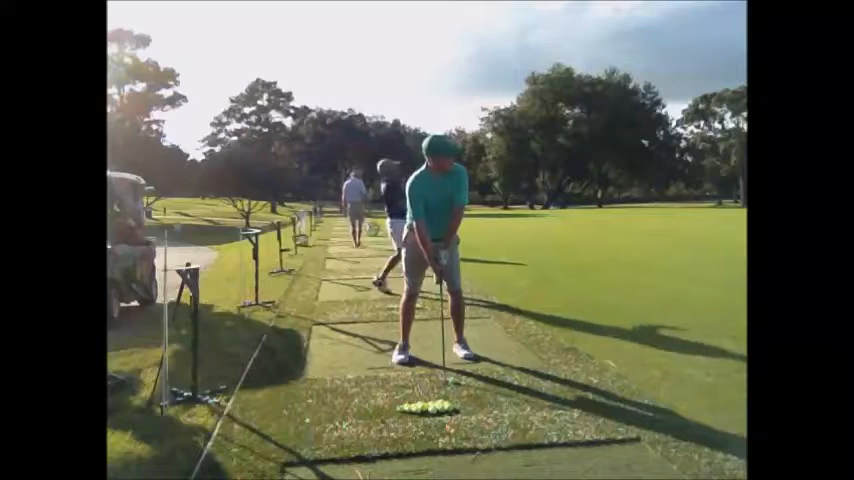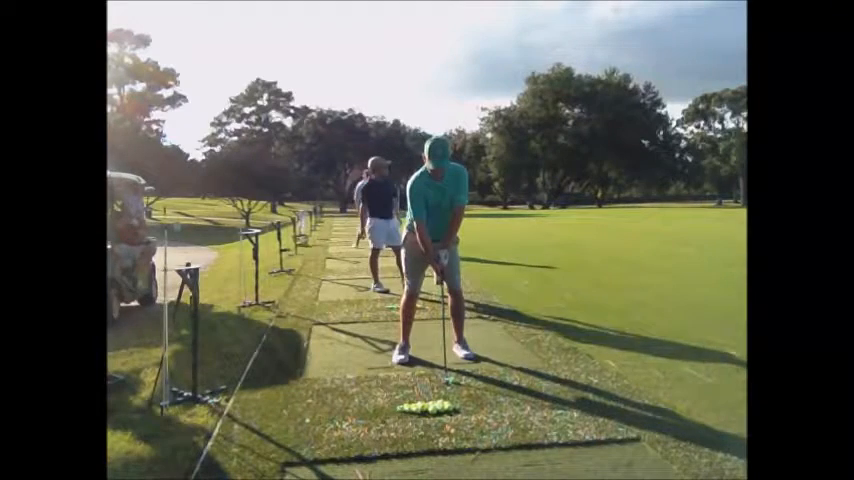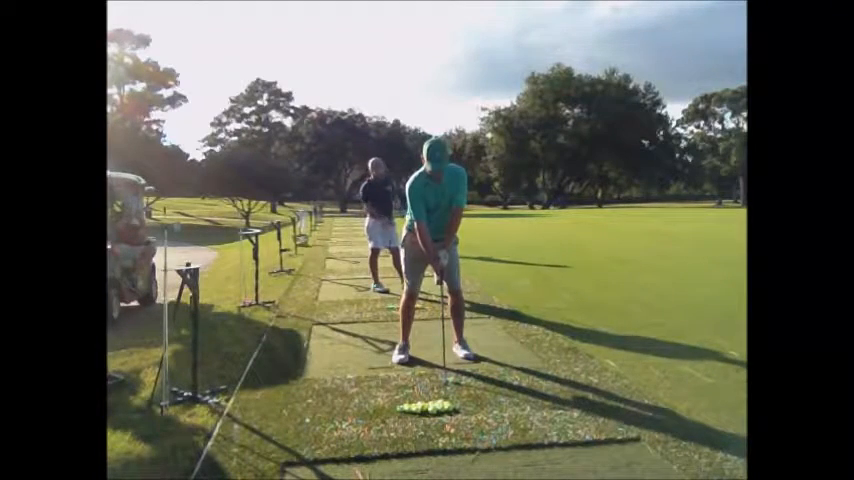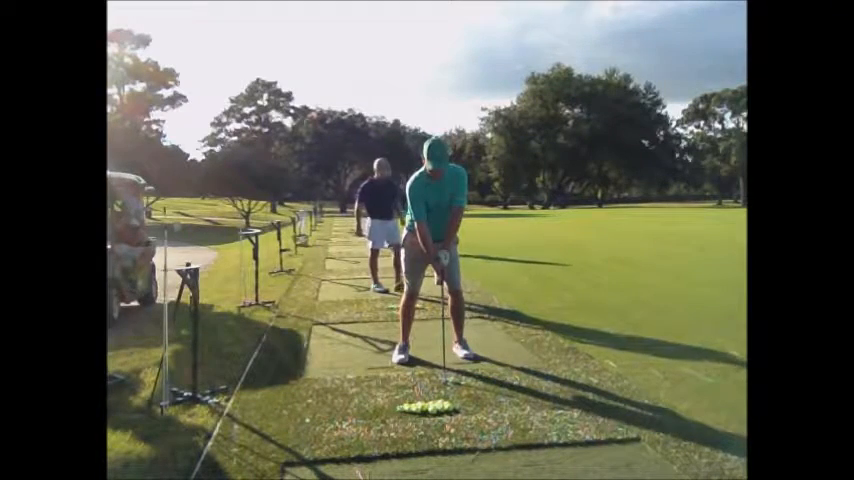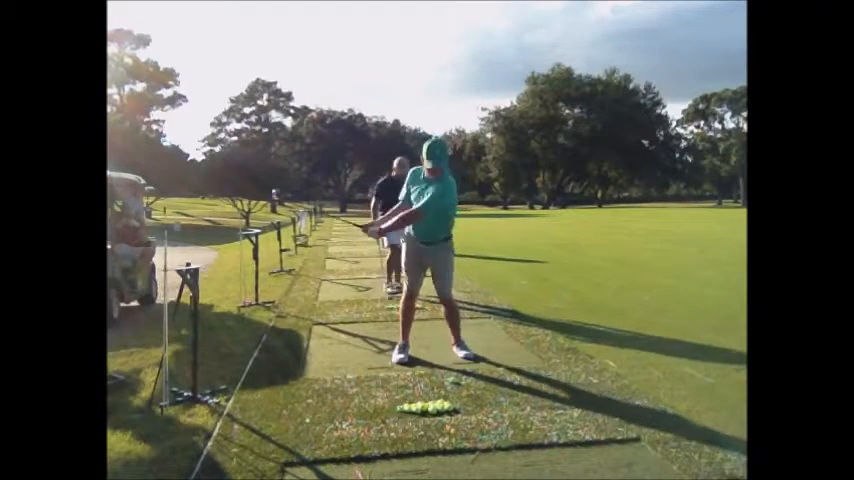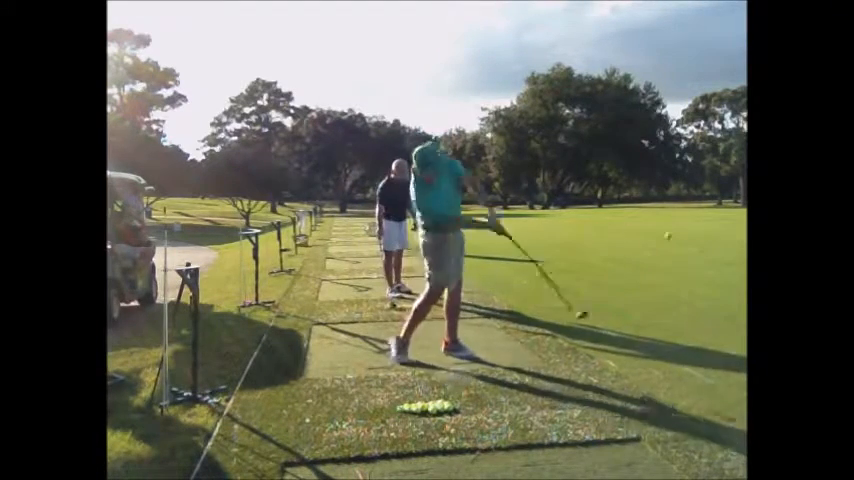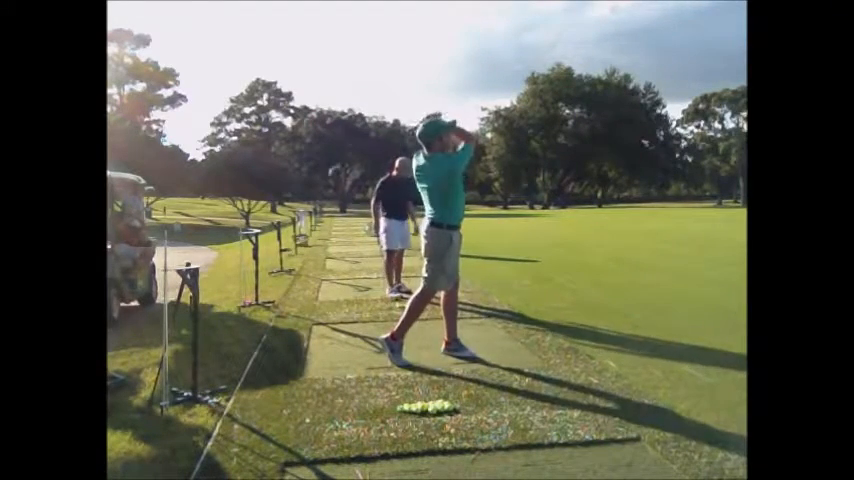
dt=0.7s
person 1, frame 1
left shoulder: (459, 173)
right shoulder: (415, 183)
left elbow: (458, 212)
right elbow: (420, 226)
left wrist: (445, 247)
right wrist: (431, 261)
left hip: (447, 240)
right hip: (417, 240)
left knee: (456, 291)
right knee: (411, 292)
left ankle: (460, 341)
right ankle: (403, 344)
person 1, frame 2
left shoulder: (459, 173)
right shoulder: (416, 184)
left elbow: (458, 212)
right elbow: (420, 226)
left wrist: (445, 247)
right wrist: (432, 260)
left hip: (447, 239)
right hip: (417, 240)
left knee: (456, 291)
right knee: (411, 292)
left ankle: (459, 341)
right ankle: (403, 344)
person 1, frame 3
left shoulder: (458, 174)
right shoulder: (414, 184)
left elbow: (457, 213)
right elbow: (420, 226)
left wrist: (444, 248)
right wrist: (432, 260)
left hip: (446, 240)
right hip: (416, 240)
left knee: (456, 291)
right knee: (411, 292)
left ankle: (459, 341)
right ankle: (403, 344)
person 1, frame 4
left shoulder: (459, 175)
right shoulder: (415, 184)
left elbow: (457, 213)
right elbow: (421, 225)
left wrist: (445, 248)
right wrist: (433, 259)
left hip: (446, 240)
right hip: (416, 241)
left knee: (456, 291)
right knee: (411, 293)
left ankle: (459, 341)
right ankle: (403, 344)
person 1, frame 5
left shoulder: (445, 188)
right shoulder: (414, 174)
left elbow: (414, 215)
right elbow: (402, 205)
left wrist: (382, 231)
right wrist: (379, 221)
left hip: (440, 247)
right hip: (413, 241)
left knee: (445, 296)
right knee: (410, 293)
left ankle: (457, 341)
right ankle: (403, 343)
person 1, frame 6
left shoulder: (444, 164)
right shoulder: (419, 192)
left elbow: (469, 180)
right elbow: (450, 223)
left wrist: (486, 204)
right wrist: (486, 225)
left hip: (454, 233)
right hip: (436, 237)
left knee: (455, 287)
right knee: (436, 290)
left ankle: (451, 341)
right ankle: (402, 340)
person 1, frame 7
left shoulder: (419, 161)
right shoulder: (449, 164)
left elbow: (451, 145)
right elbow: (469, 139)
left wrist: (435, 124)
right wrist: (447, 126)
left hip: (445, 231)
right hip: (442, 233)
left knee: (451, 285)
right knee: (429, 289)
left ankle: (451, 341)
right ankle: (395, 338)
person 2, frame 1
left shoulder: (393, 184)
right shoulder: (389, 187)
right elbow: (401, 204)
left hip: (402, 220)
right hip: (396, 221)
right knee: (401, 253)
right ankle: (380, 279)
person 2, frame 2
left shoulder: (388, 183)
right shoulder: (368, 186)
left elbow: (394, 201)
right elbow: (363, 207)
left wrist: (397, 217)
right wrist: (362, 227)
left hip: (391, 220)
right hip: (376, 221)
left knee: (398, 250)
right knee: (375, 251)
left ankle: (404, 279)
right ankle: (376, 283)
person 2, frame 3
left shoulder: (387, 183)
right shoulder: (367, 187)
left elbow: (394, 201)
right elbow: (368, 208)
left wrist: (394, 198)
right wrist: (384, 219)
left hip: (389, 221)
right hip: (375, 222)
left knee: (395, 251)
right knee: (374, 252)
left ankle: (404, 280)
right ankle: (376, 283)
person 2, frame 4
left shoulder: (391, 184)
right shoulder: (367, 186)
left elbow: (396, 203)
right elbow: (358, 207)
left wrist: (401, 217)
right wrist: (358, 226)
left hip: (391, 221)
right hip: (375, 222)
left knee: (398, 249)
right knee: (374, 252)
left ankle: (398, 281)
right ankle: (375, 283)
person 2, frame 5
left shoulder: (405, 183)
right shoulder: (384, 183)
right elbow: (374, 203)
left knee: (399, 252)
right knee: (393, 250)
left ankle: (398, 283)
right ankle: (388, 283)
person 2, frame 6
left shoulder: (406, 183)
right shoulder: (385, 186)
right elbow: (379, 208)
right wrist: (379, 226)
left hip: (402, 221)
right hip: (389, 222)
left knee: (399, 253)
right knee: (389, 254)
left ankle: (398, 283)
right ankle: (390, 287)
person 2, frame 7
left shoulder: (407, 183)
right shoulder: (385, 182)
right elbow: (375, 202)
left wrist: (414, 221)
right wrist: (376, 222)
left hip: (403, 221)
right hip: (389, 220)
left knee: (400, 253)
right knee: (390, 253)
left ankle: (398, 283)
right ankle: (390, 287)
